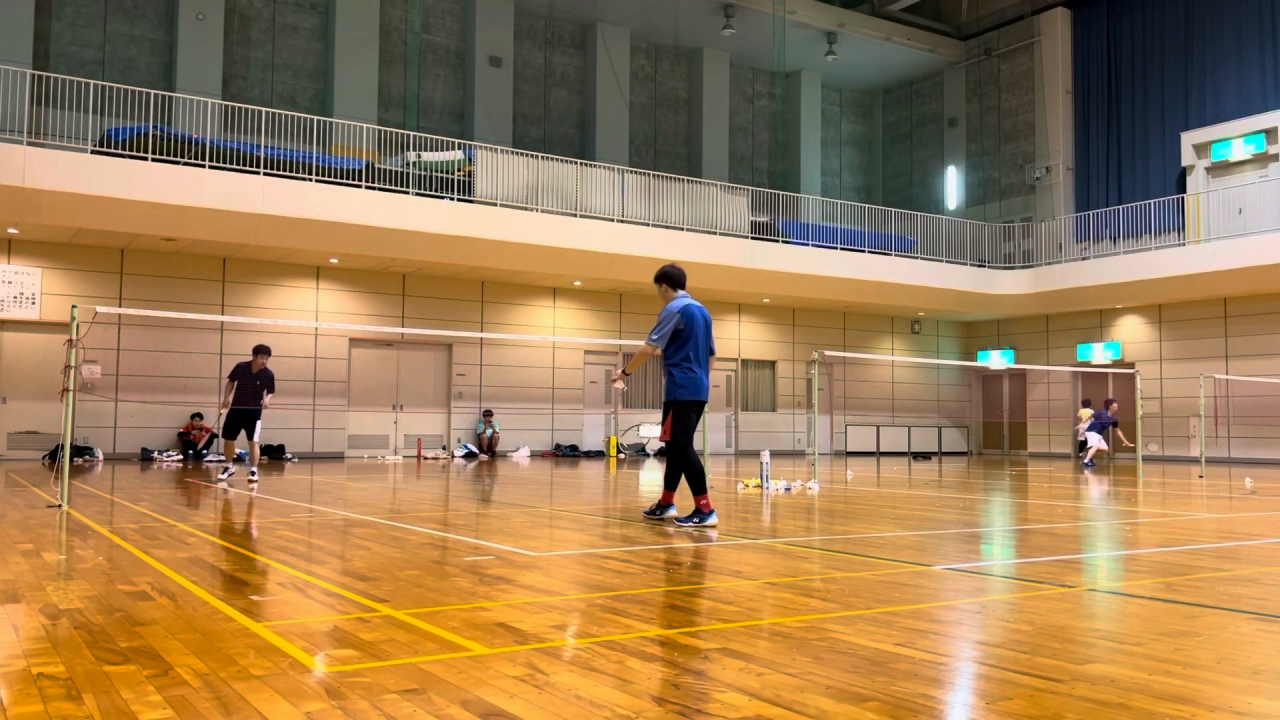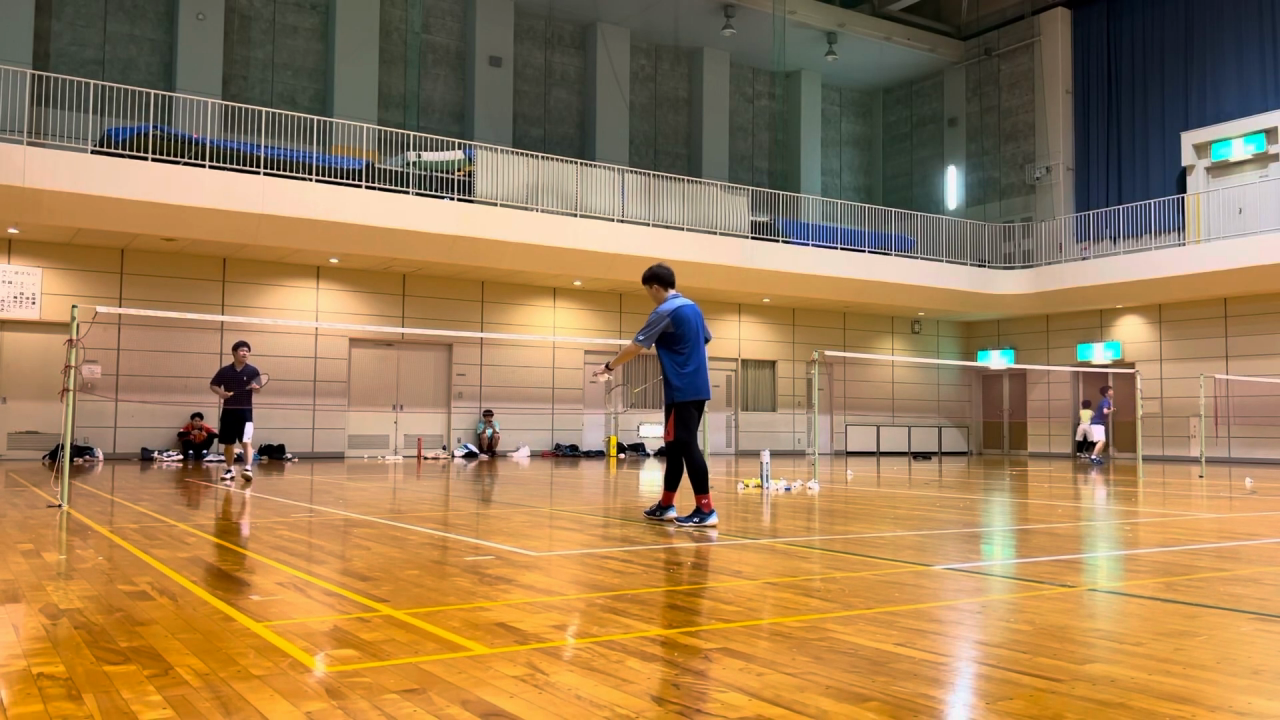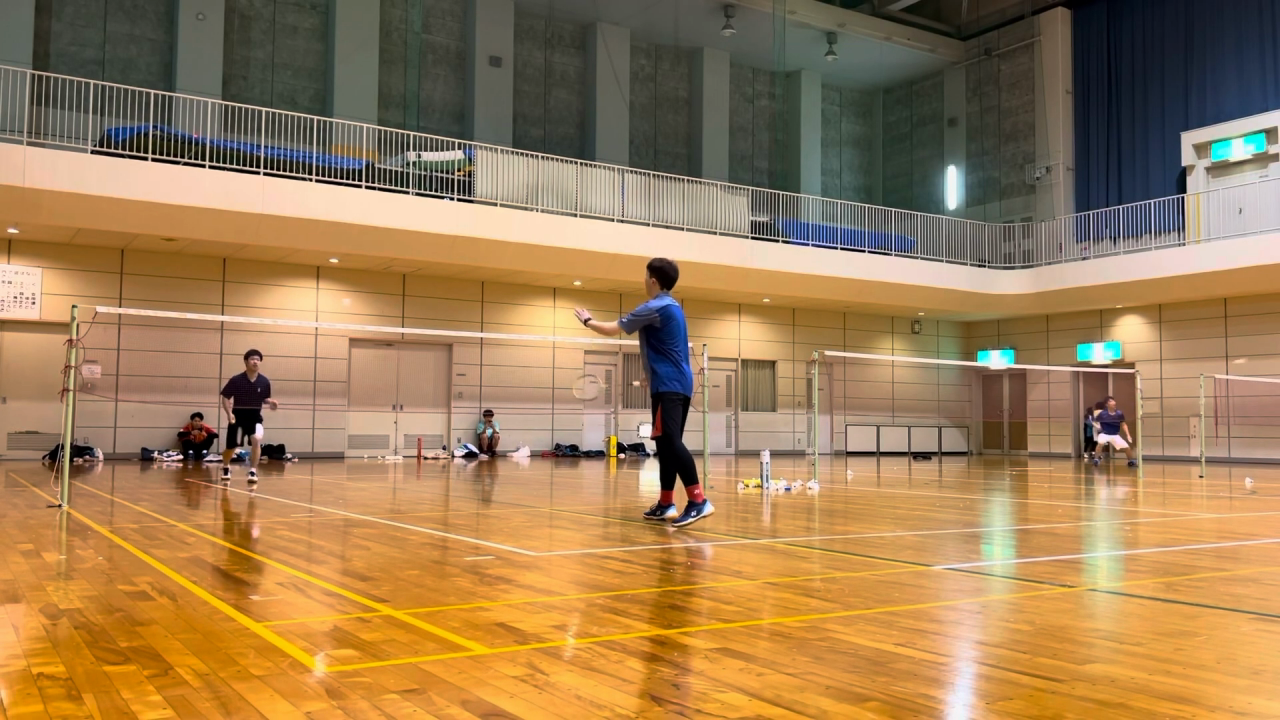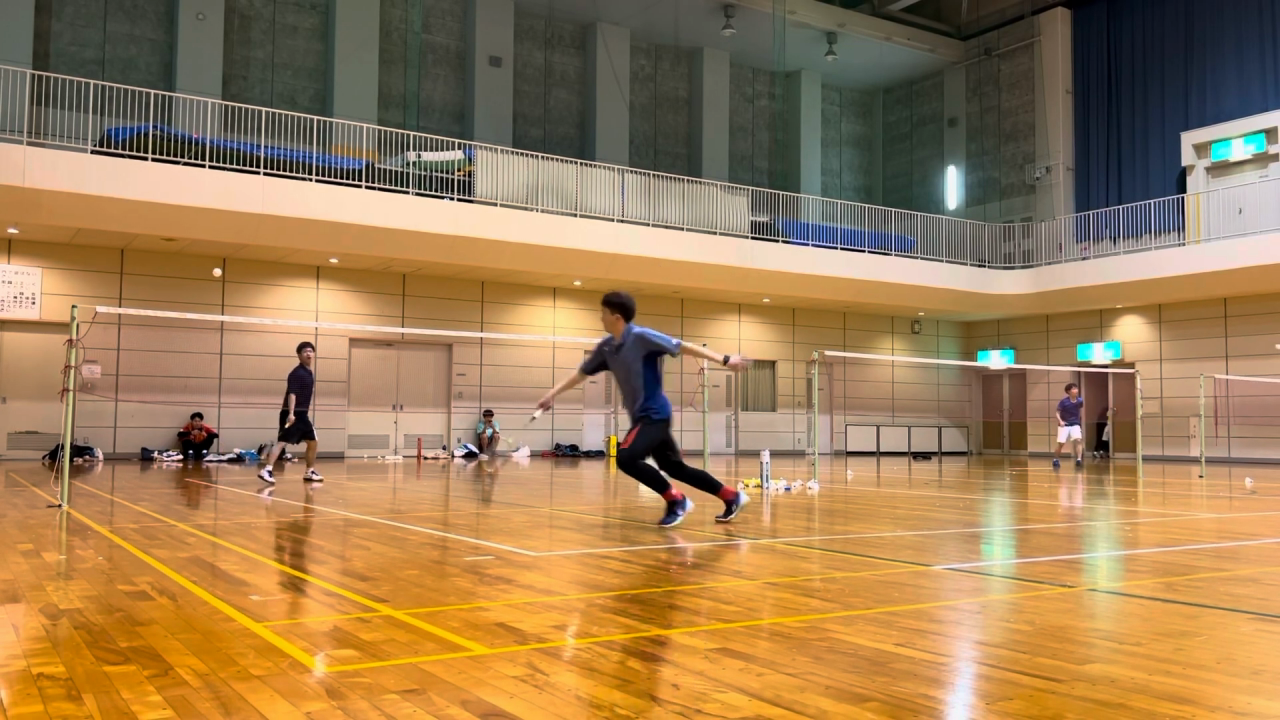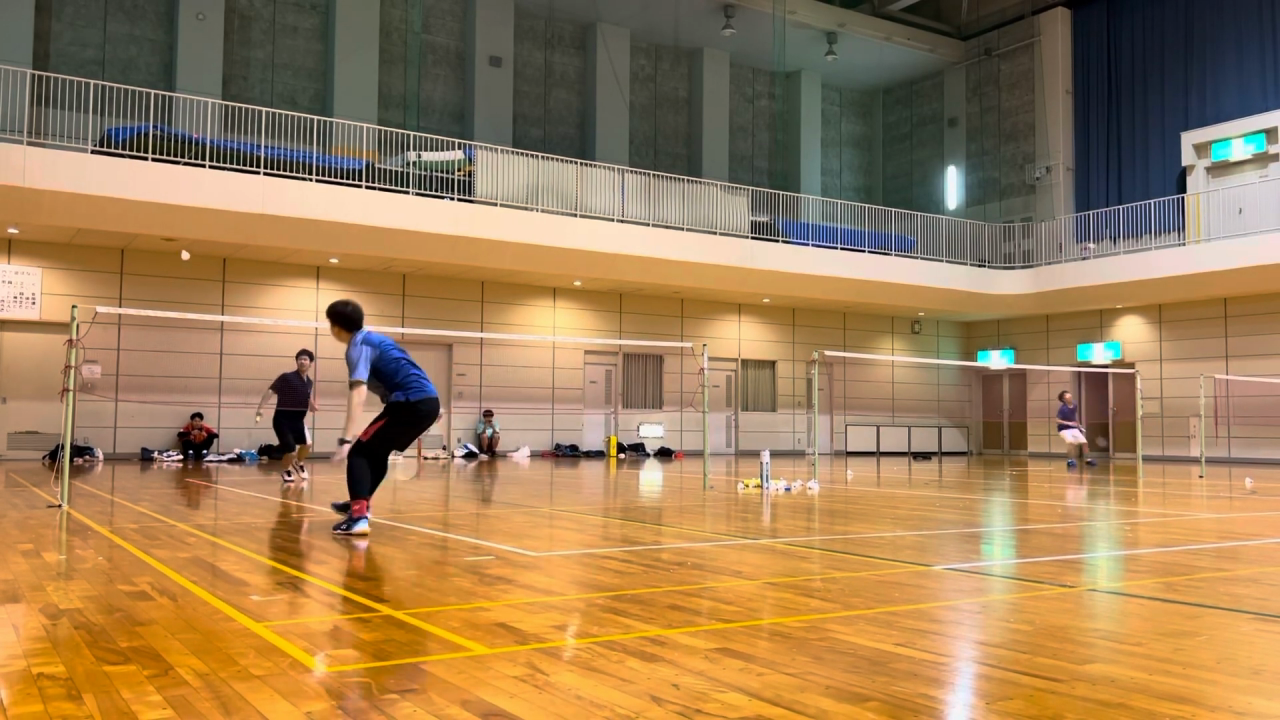
dt=1s
person 1, frame 1
left shoulder: (674, 309)
right shoulder: (702, 310)
left elbow: (649, 349)
right elbow: (711, 354)
left wrist: (625, 372)
left hip: (682, 389)
right hip: (698, 389)
left knee: (682, 447)
right knee: (676, 445)
left ankle: (705, 510)
right ankle: (666, 504)
person 1, frame 2
left shoulder: (665, 312)
right shoulder: (693, 308)
left elbow: (634, 347)
right elbow: (705, 340)
left wrist: (609, 367)
left hip: (682, 390)
right hip: (697, 388)
left knee: (686, 446)
right knee: (676, 446)
left ankle: (705, 509)
right ankle: (666, 505)
person 1, frame 3
left shoulder: (654, 308)
right shoulder: (674, 308)
left elbow: (613, 329)
left wrist: (587, 320)
right wrist: (650, 371)
left hip: (668, 385)
right hip: (680, 384)
left knee: (670, 441)
right knee: (666, 443)
left ankle: (698, 501)
right ankle: (666, 504)
person 1, frame 4
left shoulder: (641, 337)
right shoulder: (605, 347)
left elbow: (684, 347)
right elbow: (582, 373)
left wrist: (724, 359)
right wrist: (553, 394)
left hip: (653, 415)
right hip: (641, 417)
left knee: (626, 458)
right knee: (673, 466)
left ankle: (676, 501)
right ankle: (732, 497)
person 1, frame 5
left shoulder: (359, 347)
right shoulder: (373, 339)
left elbow: (359, 394)
left wrist: (346, 439)
left hip: (413, 402)
right hip: (427, 402)
left knee: (358, 452)
right knee: (376, 449)
left ankle: (358, 515)
right ankle: (360, 505)
